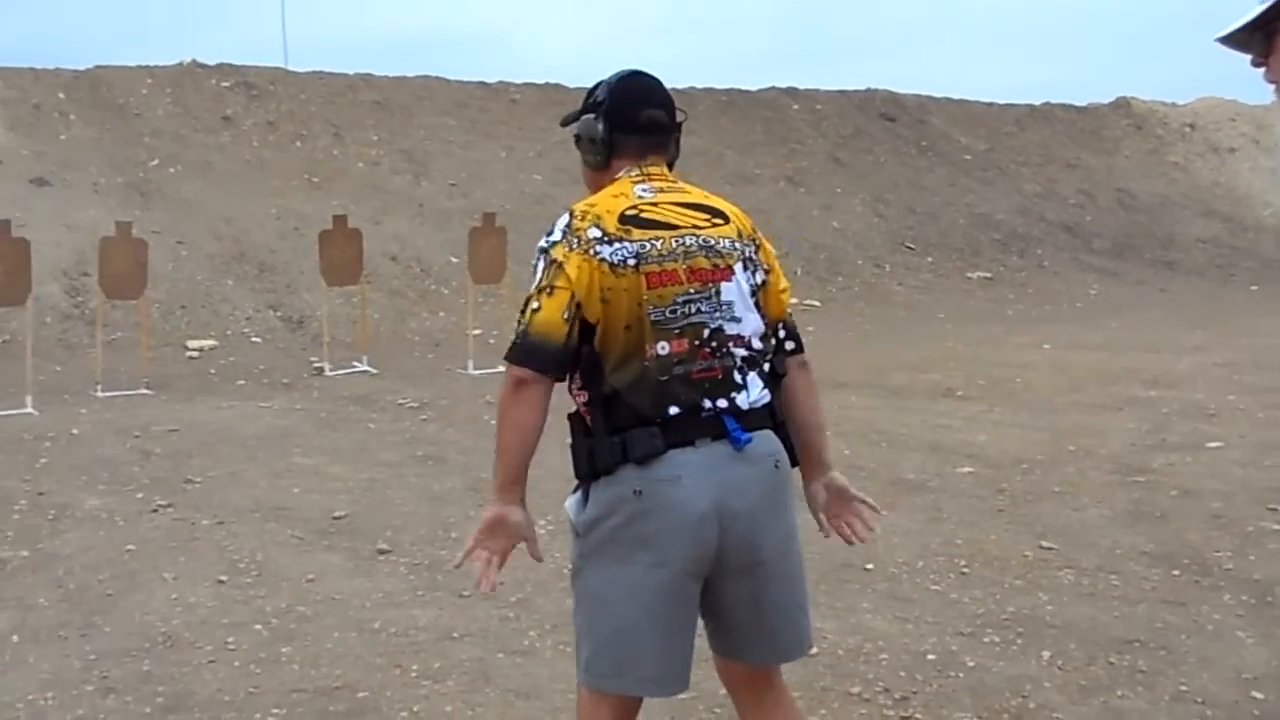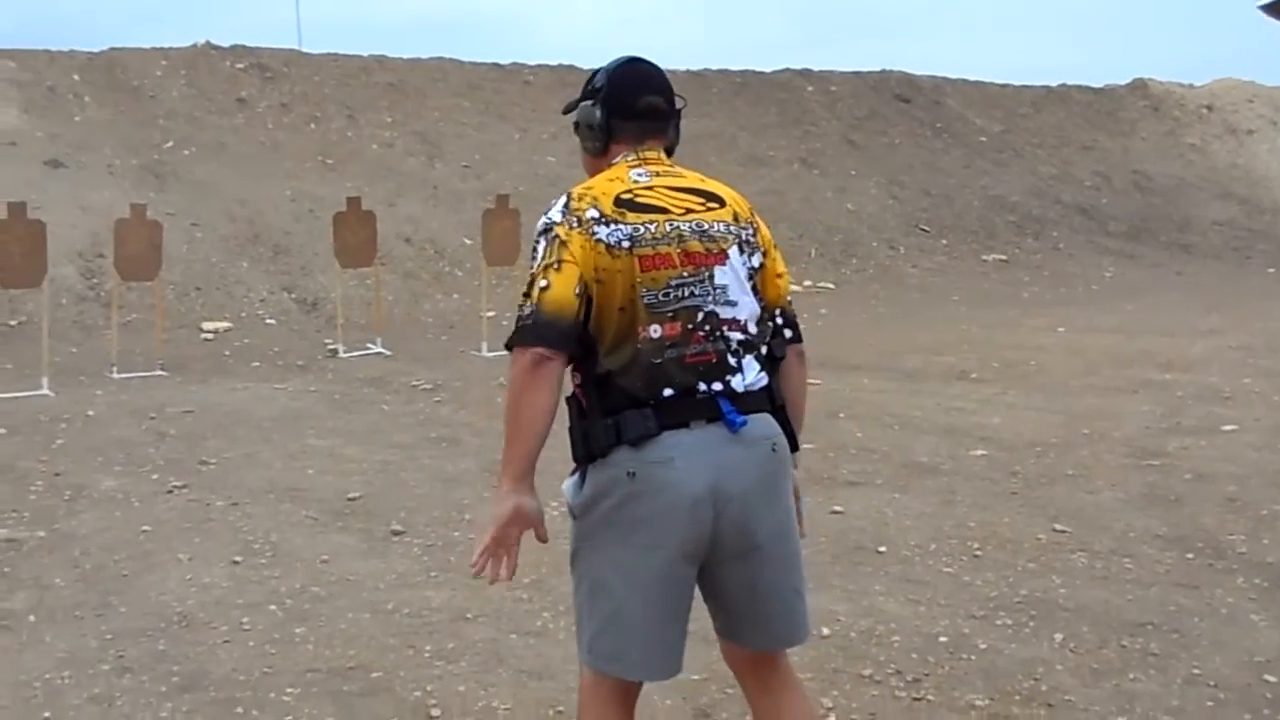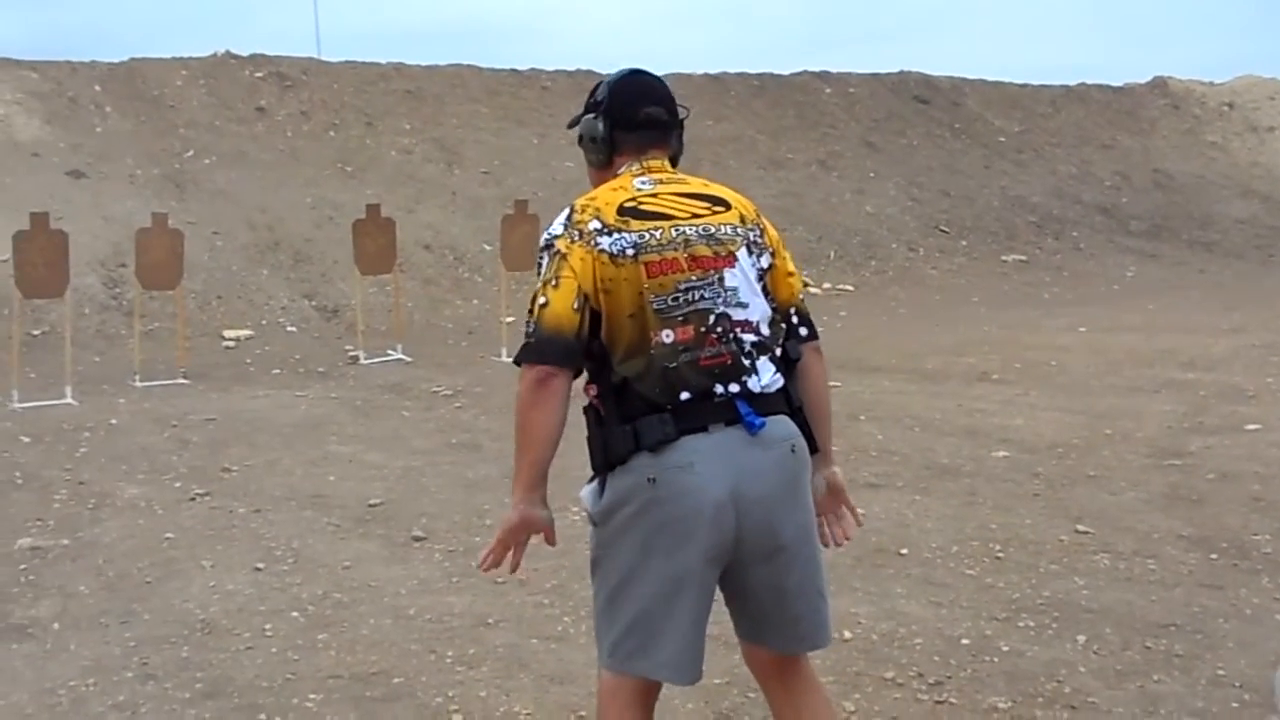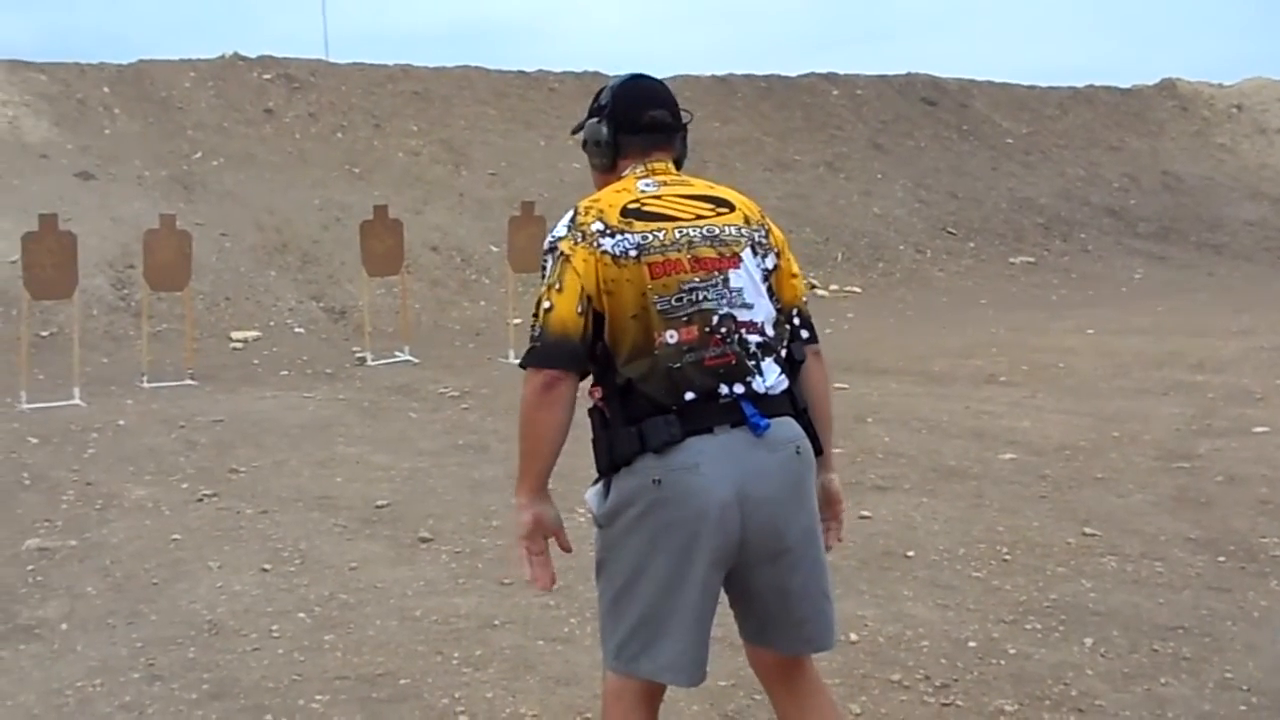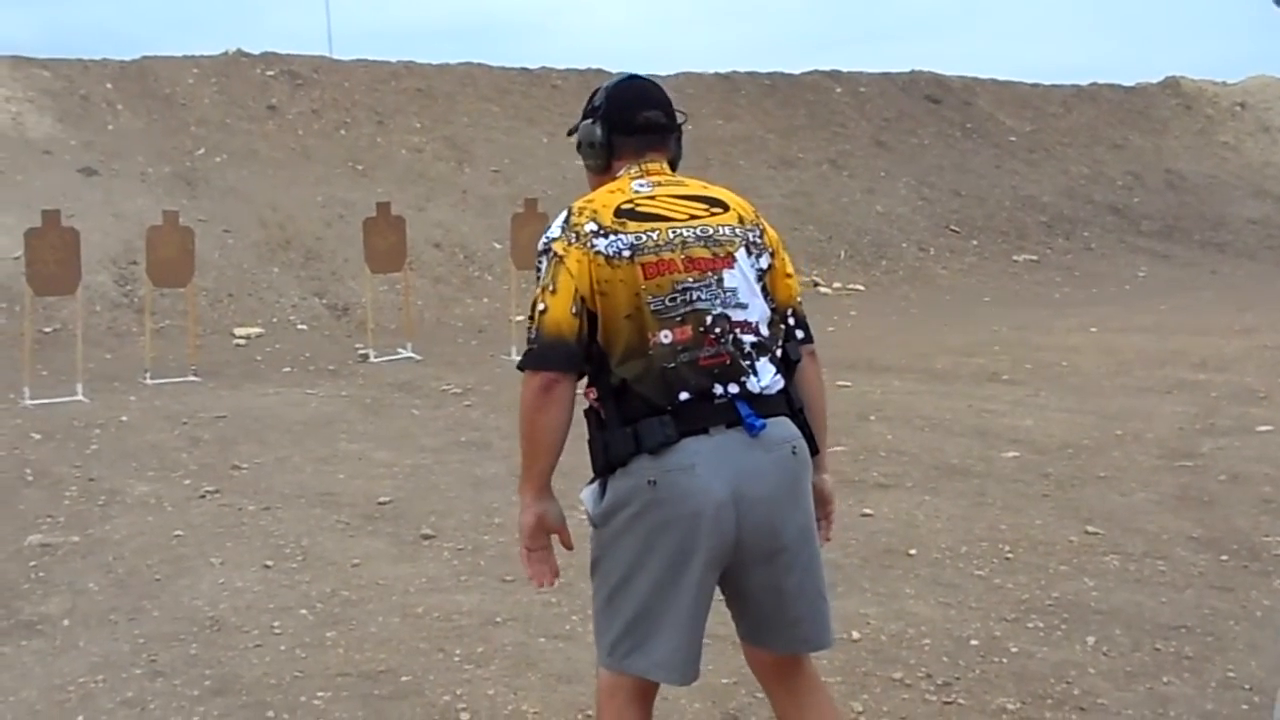
dt=0.3s
person 1, frame 1
left shoulder: (581, 232)
right shoulder: (732, 222)
left elbow: (530, 374)
right elbow: (789, 359)
left wrist: (508, 498)
right wrist: (817, 471)
left hip: (647, 487)
right hip: (753, 469)
person 1, frame 2
left shoulder: (580, 215)
right shoulder: (733, 208)
left elbow: (539, 355)
right elbow: (787, 346)
left wrist: (516, 487)
right wrist: (785, 455)
left hip: (644, 468)
right hip: (751, 450)
right knee: (762, 658)
person 1, frame 3
left shoulder: (584, 227)
right shoulder: (741, 212)
left elbow: (547, 370)
right elbow: (803, 346)
left wrist: (528, 496)
right wrist: (822, 461)
left hip: (664, 473)
right hip: (771, 454)
right knee: (783, 659)
person 1, frame 4
left shoulder: (590, 228)
right shoulder: (746, 215)
left elbow: (552, 372)
right elbow: (806, 350)
left wrist: (533, 494)
right wrist: (822, 466)
left hip: (670, 473)
right hip: (776, 456)
right knee: (787, 661)
person 1, frame 5
left shoulder: (583, 228)
right shoulder: (740, 214)
left elbow: (550, 375)
right elbow: (800, 351)
left wrist: (535, 494)
right wrist: (816, 466)
left hip: (665, 475)
right hip: (772, 456)
right knee: (786, 661)
